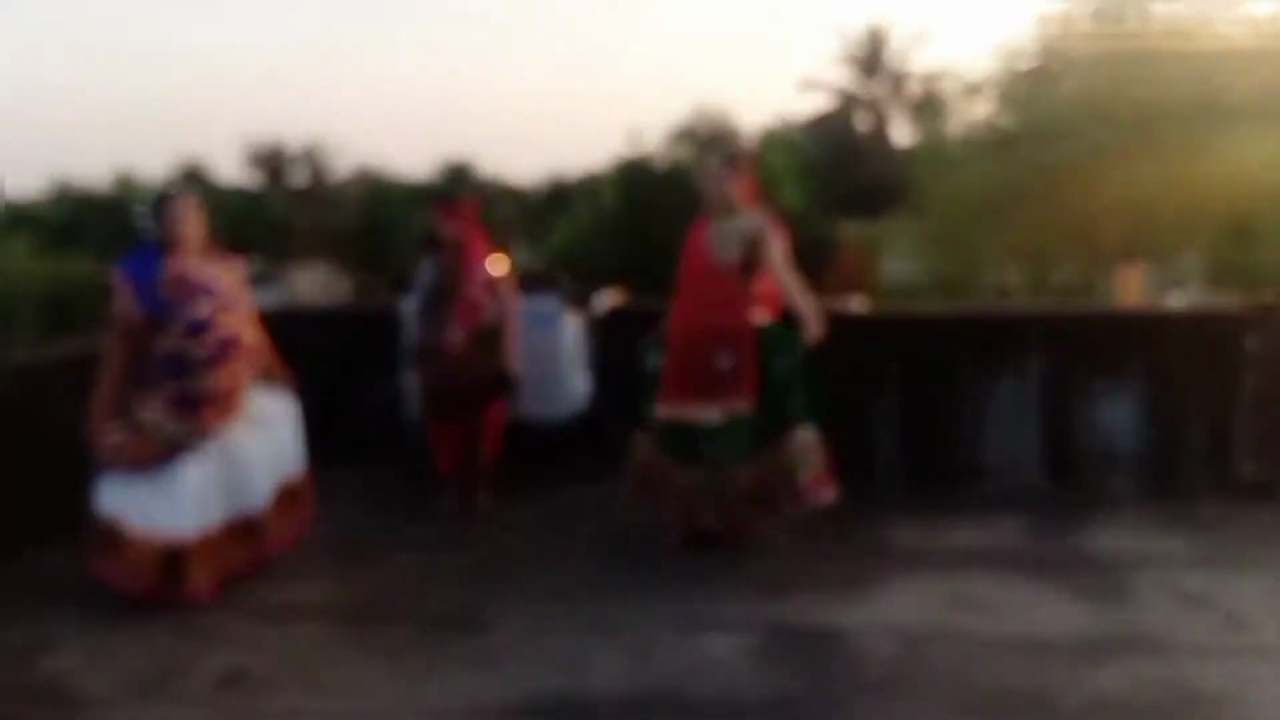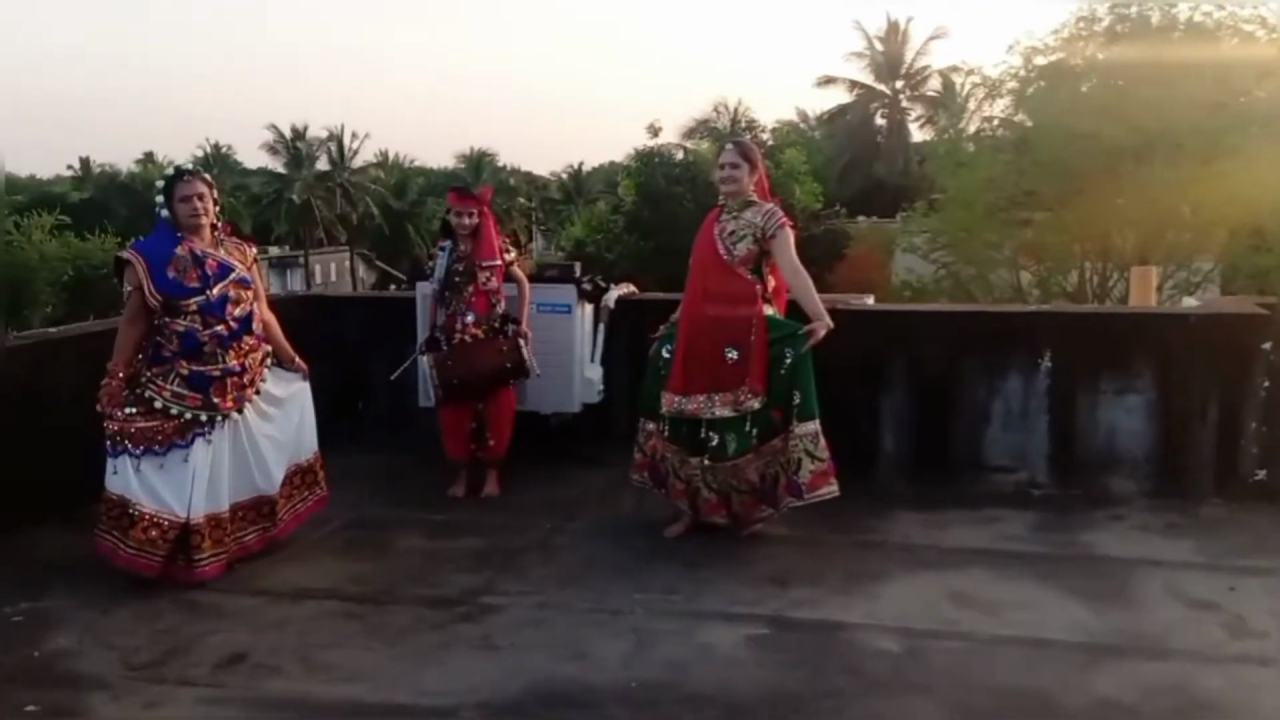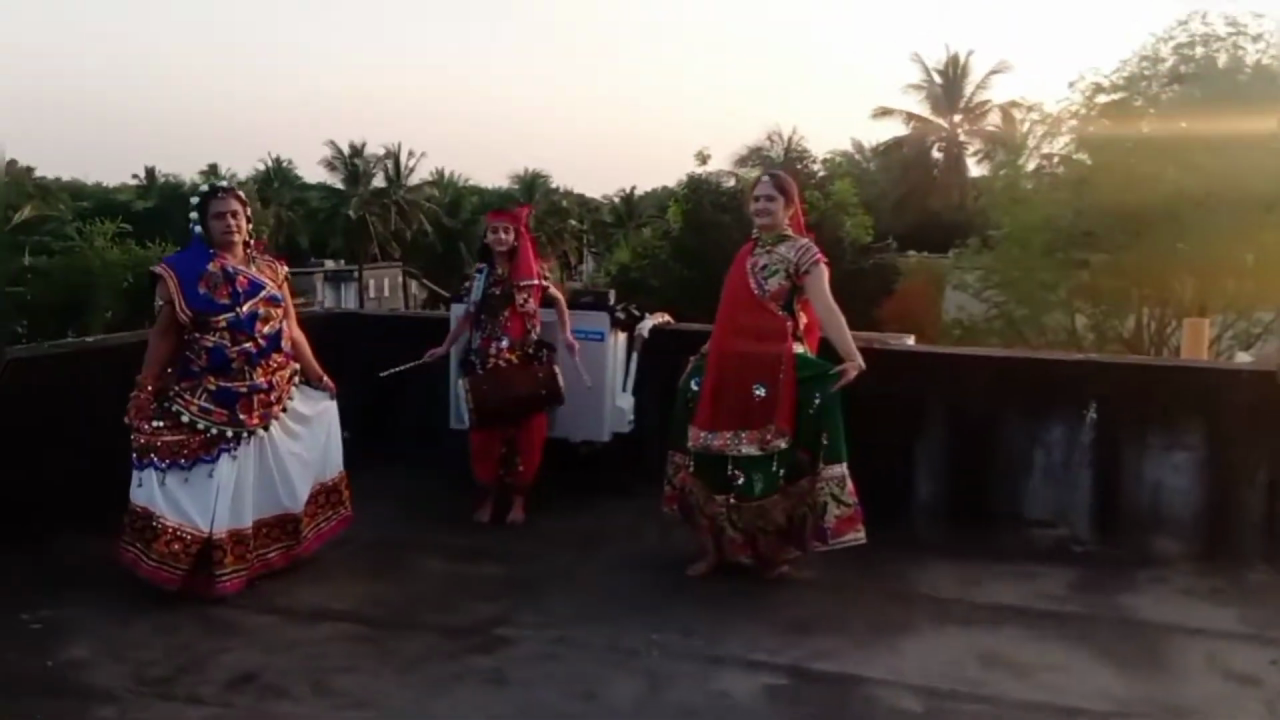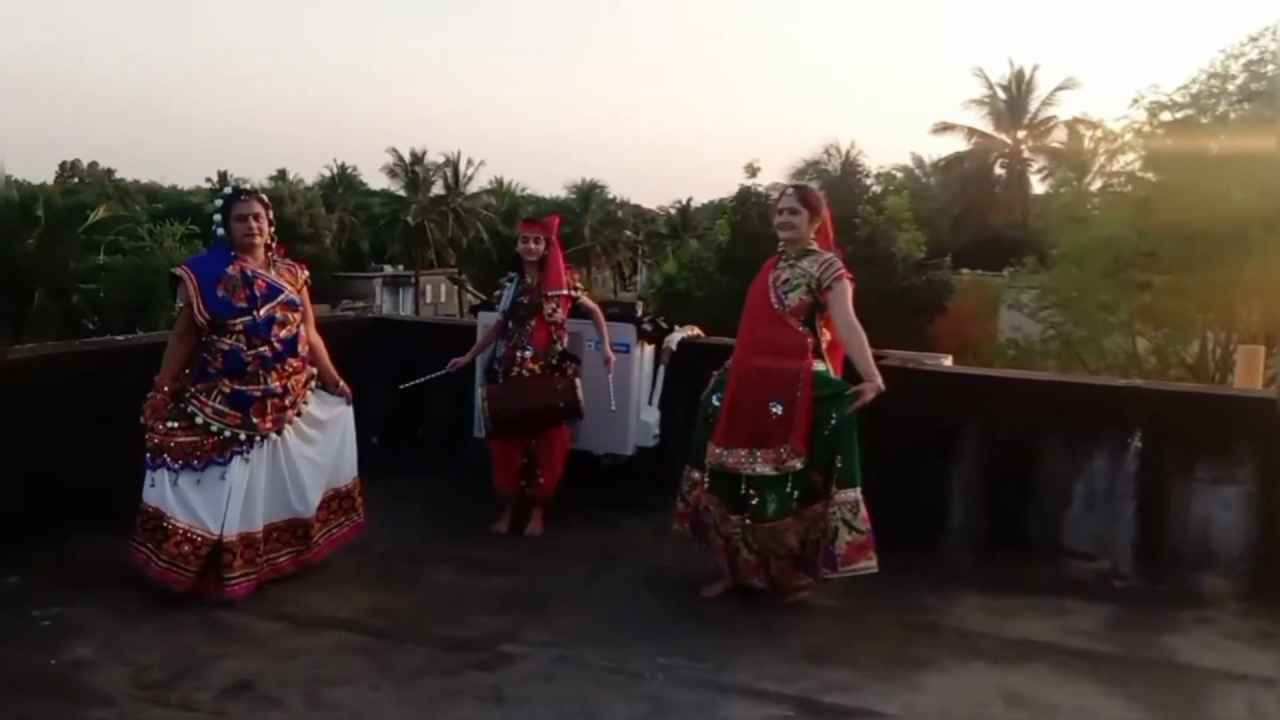
dt=0.5s
person 1, frame 1
left shoulder: (227, 271)
right shoulder: (141, 277)
left elbow: (249, 330)
right elbow: (122, 340)
left wrist: (274, 372)
right wrist: (106, 401)
left hip: (229, 398)
right hip: (169, 404)
left knee: (231, 484)
right knee: (178, 491)
left ankle: (233, 553)
right ankle: (183, 569)
person 1, frame 2
left shoulder: (240, 252)
right shoulder: (152, 257)
left elbow: (261, 313)
right elbow: (134, 320)
left wrist: (288, 358)
right wrist: (115, 380)
left hip: (241, 381)
right hip: (181, 387)
left knee: (239, 465)
right knee: (188, 470)
left ankle: (241, 534)
right ankle: (193, 550)
person 1, frame 3
left shoulder: (271, 270)
right shoulder: (184, 272)
left elbow: (291, 330)
right elbow: (164, 335)
left wrist: (317, 376)
right wrist: (144, 393)
left hip: (270, 398)
right hip: (207, 402)
left knee: (263, 482)
right knee: (212, 486)
left ankle: (264, 553)
right ankle: (215, 565)
person 1, frame 4
left shoulder: (291, 274)
right shoulder: (204, 274)
left elbow: (309, 334)
right elbow: (184, 337)
left wrist: (333, 381)
right wrist: (161, 393)
left hip: (286, 401)
right hip: (224, 404)
left knee: (278, 484)
right knee: (228, 486)
left ankle: (275, 557)
right ankle: (225, 569)
person 2, frame 1
left shoulder: (755, 223)
right shoulder: (700, 227)
left elbow: (780, 274)
left wrist: (810, 321)
right wrist: (669, 331)
left hip: (737, 340)
right hip: (693, 340)
left knee: (737, 429)
right knee: (687, 428)
left ankle: (742, 514)
right ankle: (688, 513)
person 2, frame 2
left shoulder: (768, 215)
right shoulder: (712, 218)
left elbow: (791, 269)
left wrist: (820, 317)
right wrist: (677, 321)
left hip: (746, 332)
right hip: (700, 332)
left knee: (744, 421)
right knee: (693, 421)
left ankle: (748, 507)
right ankle: (695, 506)
person 2, frame 3
left shoulder: (802, 251)
right shoulder: (747, 251)
left elbow: (824, 307)
left wrist: (852, 358)
right wrist: (707, 355)
left hip: (776, 370)
right hip: (730, 368)
left knee: (772, 462)
right knee: (719, 459)
left ankle: (774, 549)
right ankle: (719, 545)
person 2, frame 4
left shoulder: (827, 266)
right shoulder: (772, 265)
left elbow: (846, 324)
left wrist: (871, 377)
right wrist: (729, 371)
left hip: (798, 387)
right hip: (753, 385)
left knee: (790, 480)
right knee: (739, 477)
left ankle: (792, 573)
right ankle: (737, 567)
person 3, frame 1
left shoulder: (483, 261)
right shoulder: (432, 265)
left elbow: (507, 296)
right elbow: (427, 310)
left wrist: (506, 338)
right wrist: (424, 347)
left hip: (478, 351)
right hip: (442, 354)
left knee: (483, 415)
right knee: (445, 417)
left ankle: (480, 482)
right ankle: (452, 482)
person 3, frame 2
left shoulder: (496, 247)
right shoulder: (442, 251)
left elbow: (522, 282)
right elbow: (436, 296)
left wrist: (522, 323)
right wrist: (431, 335)
right hip: (452, 340)
left knee: (494, 405)
right knee: (455, 406)
left ankle: (492, 473)
right ankle: (460, 473)
person 3, frame 3
left shoulder: (532, 271)
right shoulder: (480, 274)
left elbow: (557, 299)
right elbow: (470, 316)
left wrist: (566, 335)
right wrist: (445, 347)
left hip: (525, 363)
right hip: (486, 362)
left knee: (524, 430)
right knee: (486, 429)
left ankle: (518, 500)
right ankle: (488, 498)
person 3, frame 4
left shoulder: (563, 282)
right shoulder: (510, 283)
left elbow: (593, 311)
right elbow: (499, 326)
left wrist: (605, 347)
right wrist: (469, 357)
left hip: (550, 372)
right hip: (511, 370)
left knee: (547, 441)
right knee: (507, 440)
left ankle: (538, 511)
right ankle: (508, 509)
